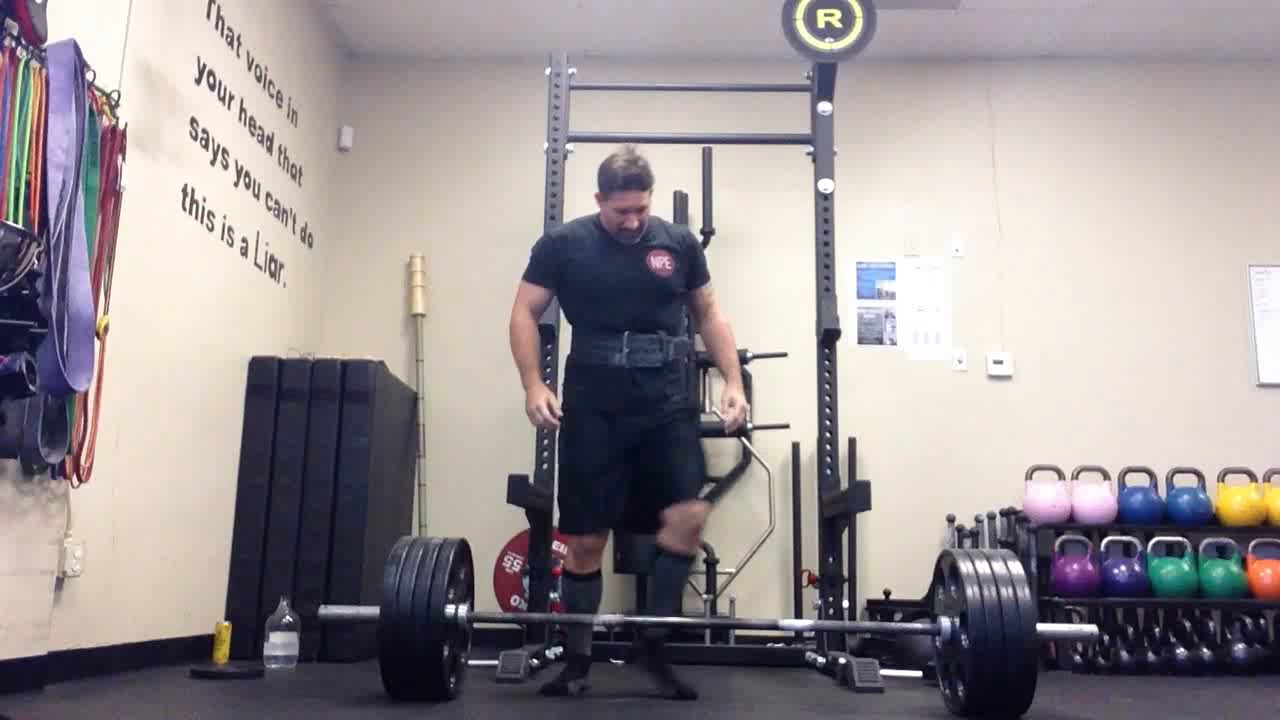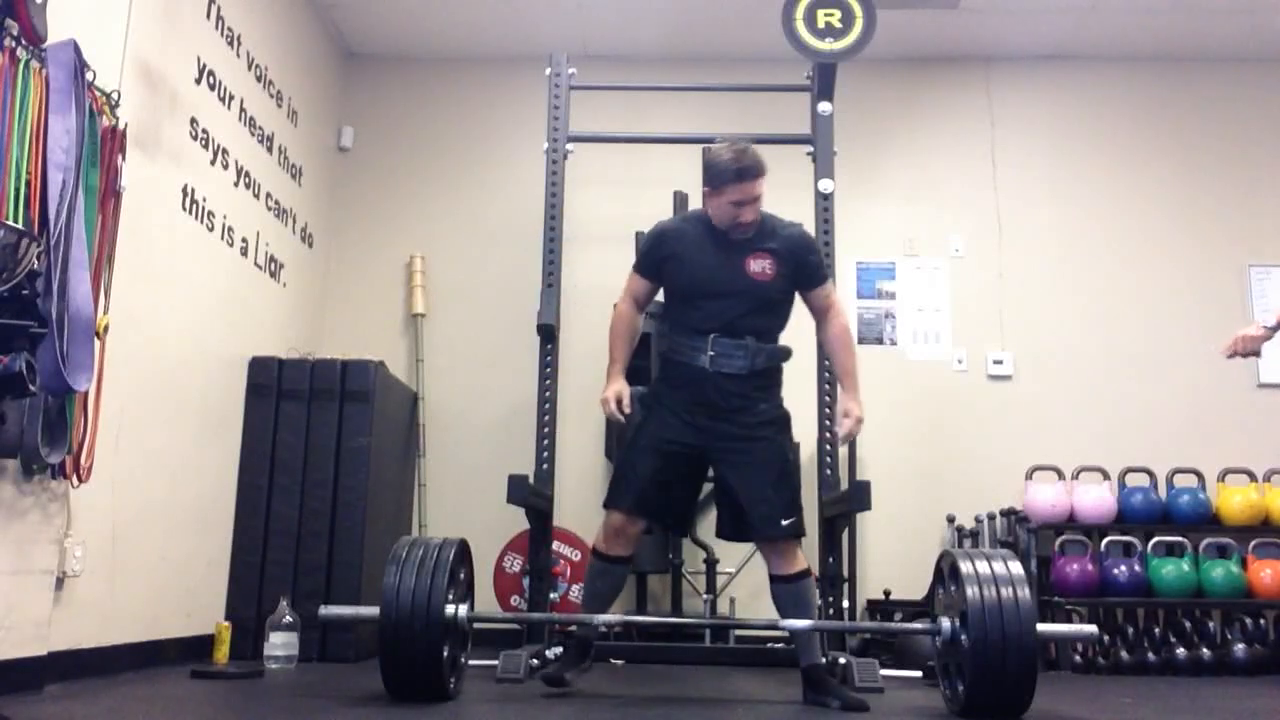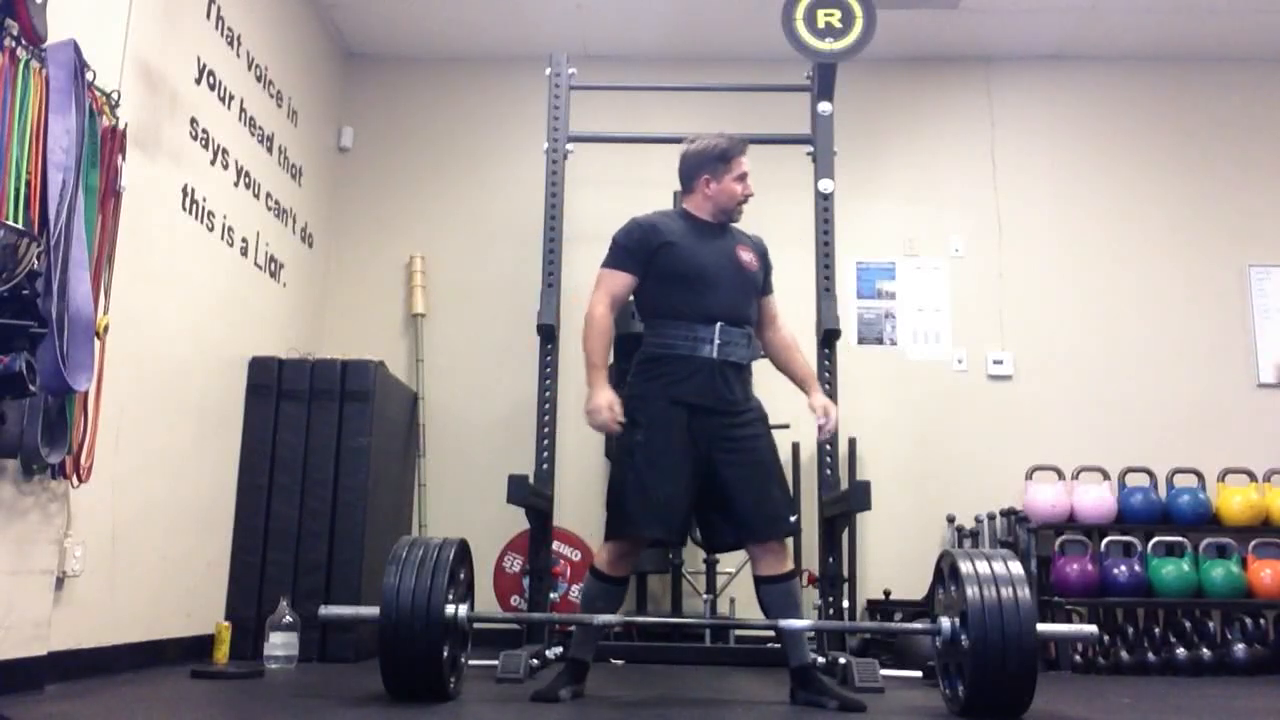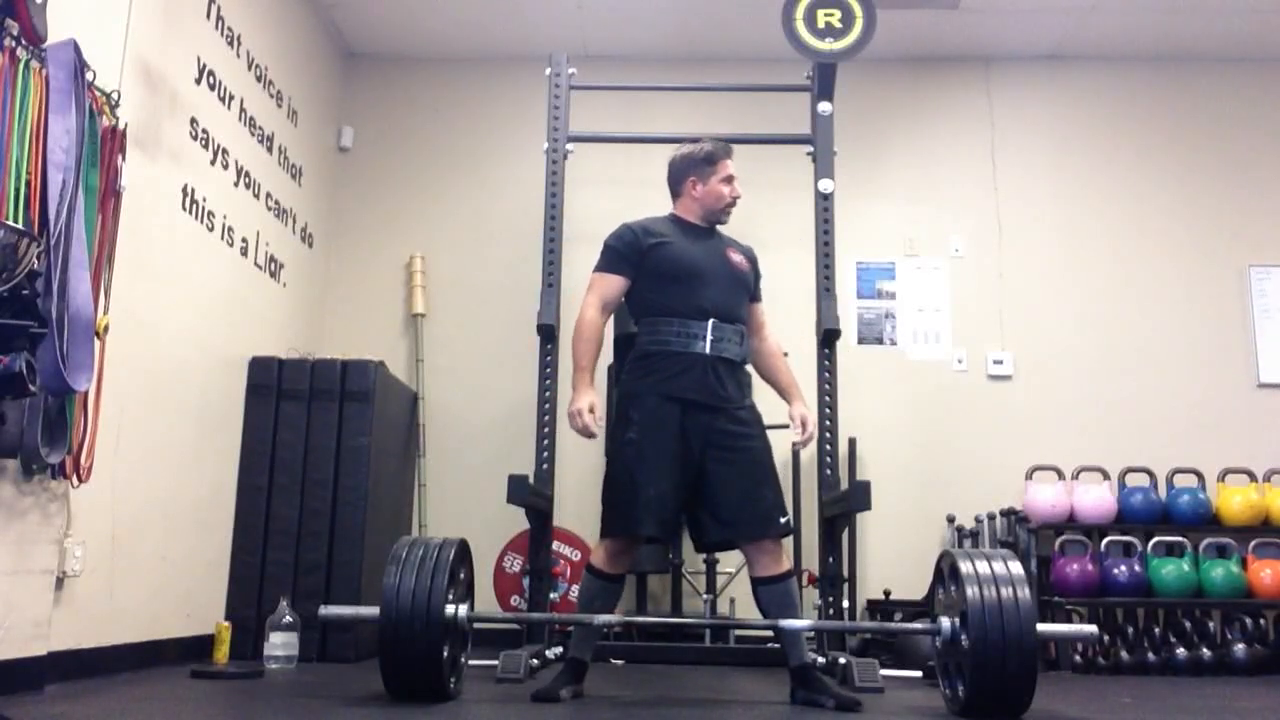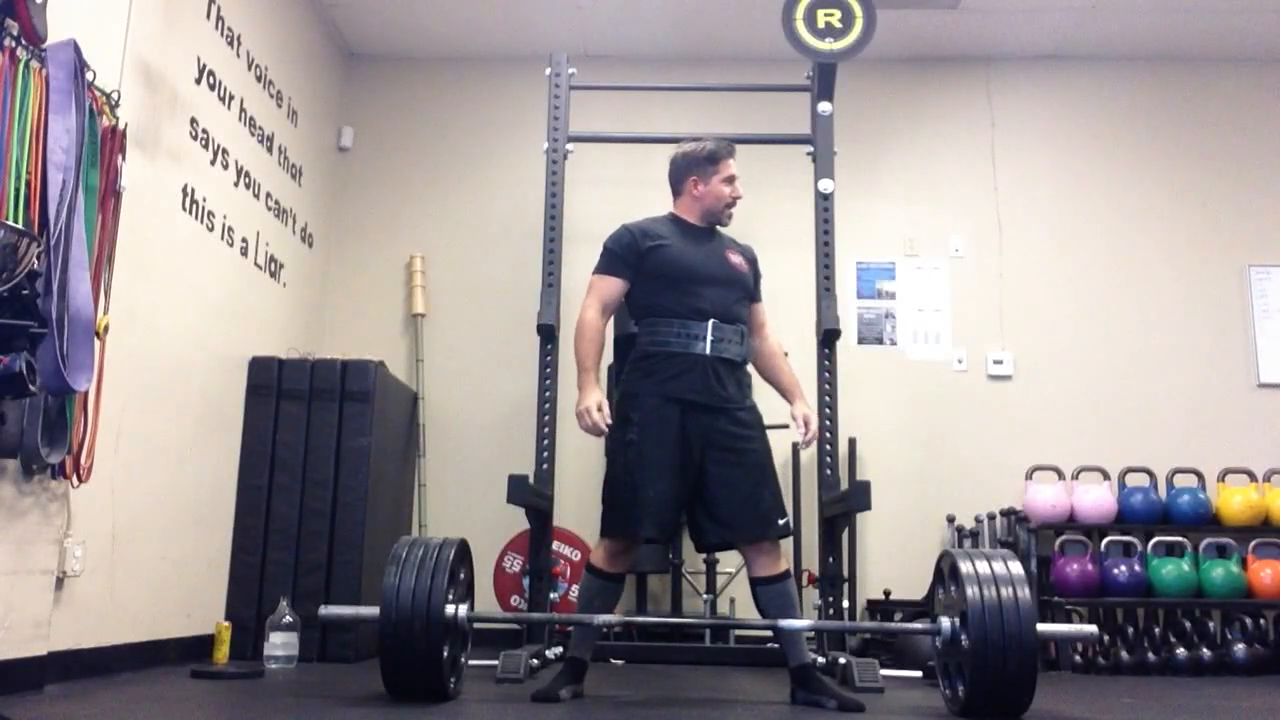
dt=0.7s
person 1, frame 1
left shoulder: (679, 243)
right shoulder: (562, 245)
left elbow: (709, 315)
right elbow: (525, 314)
left wrist: (733, 382)
right wrist: (534, 385)
left hip: (665, 400)
right hip: (593, 405)
left knee: (687, 516)
right knee: (585, 537)
left ankle: (655, 644)
right ankle: (577, 660)
person 1, frame 2
left shoulder: (791, 243)
right shoulder: (670, 237)
left elbow: (830, 315)
right elbow: (631, 304)
left wrist: (849, 391)
right wrist: (615, 376)
left hip: (753, 411)
right hip: (675, 402)
left knee: (781, 540)
right knee: (620, 521)
left ankle: (814, 673)
right ankle: (580, 645)
person 1, frame 3
left shoulder: (752, 249)
right shoulder: (647, 232)
left elbow: (772, 329)
right elbow: (602, 306)
left wrist: (814, 390)
right wrist: (599, 384)
left hip: (736, 409)
right hip: (662, 406)
left knee: (771, 538)
right knee: (626, 539)
left ankle: (804, 675)
right ankle: (575, 667)
person 1, frame 4
left shoulder: (741, 255)
right shoulder: (639, 238)
left elbow: (760, 336)
right elbow: (595, 309)
left wrist: (795, 398)
right wrist: (583, 385)
left hip: (730, 409)
right hip: (655, 405)
left knee: (765, 538)
right knee: (621, 536)
left ankle: (803, 673)
right ankle: (575, 666)
person 1, frame 5
left shoulder: (741, 255)
right shoulder: (638, 239)
left elbow: (761, 336)
right elbow: (595, 311)
left wrist: (797, 397)
right wrist: (589, 385)
left hip: (731, 410)
right hip: (655, 406)
left knee: (763, 539)
right knee: (620, 537)
left ankle: (803, 674)
right ankle: (574, 667)
